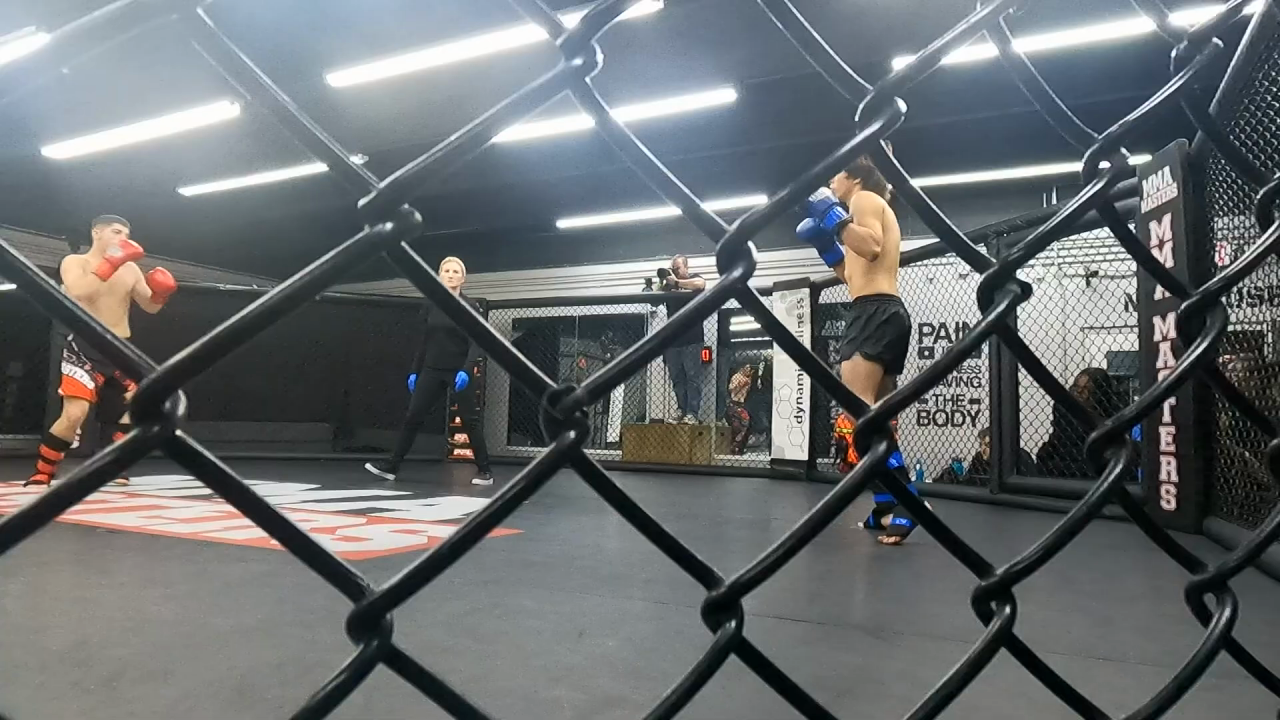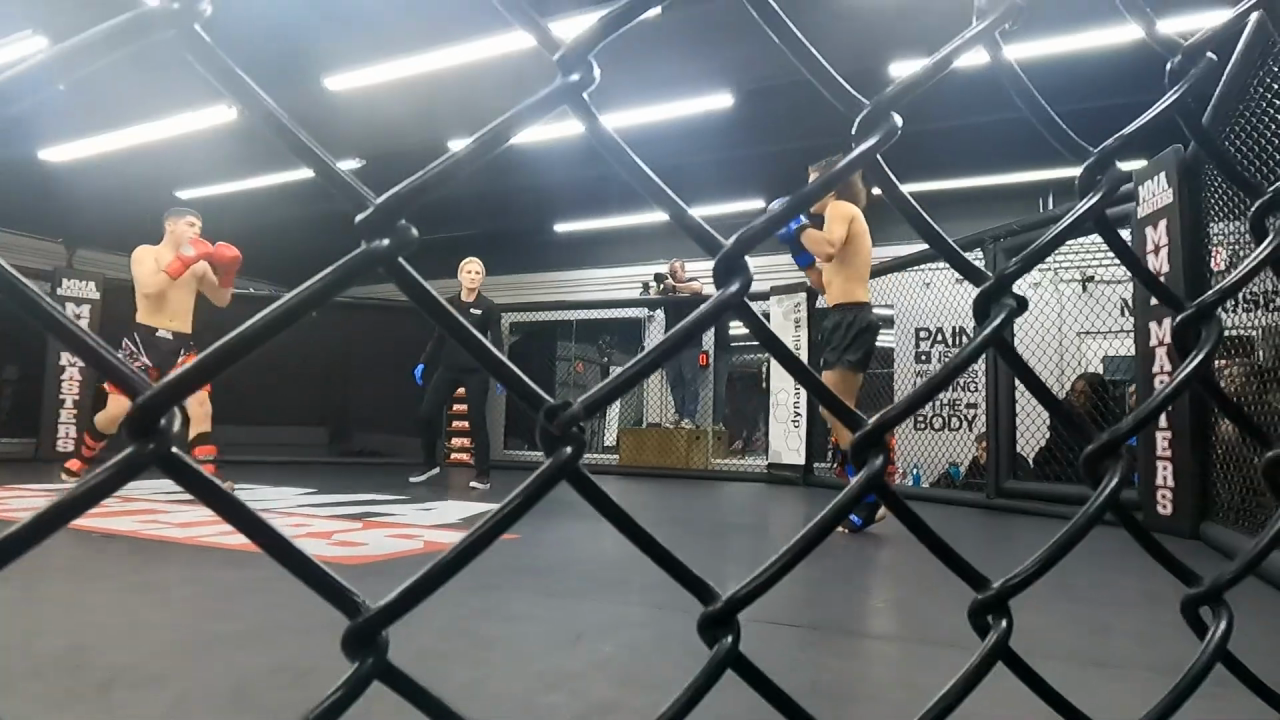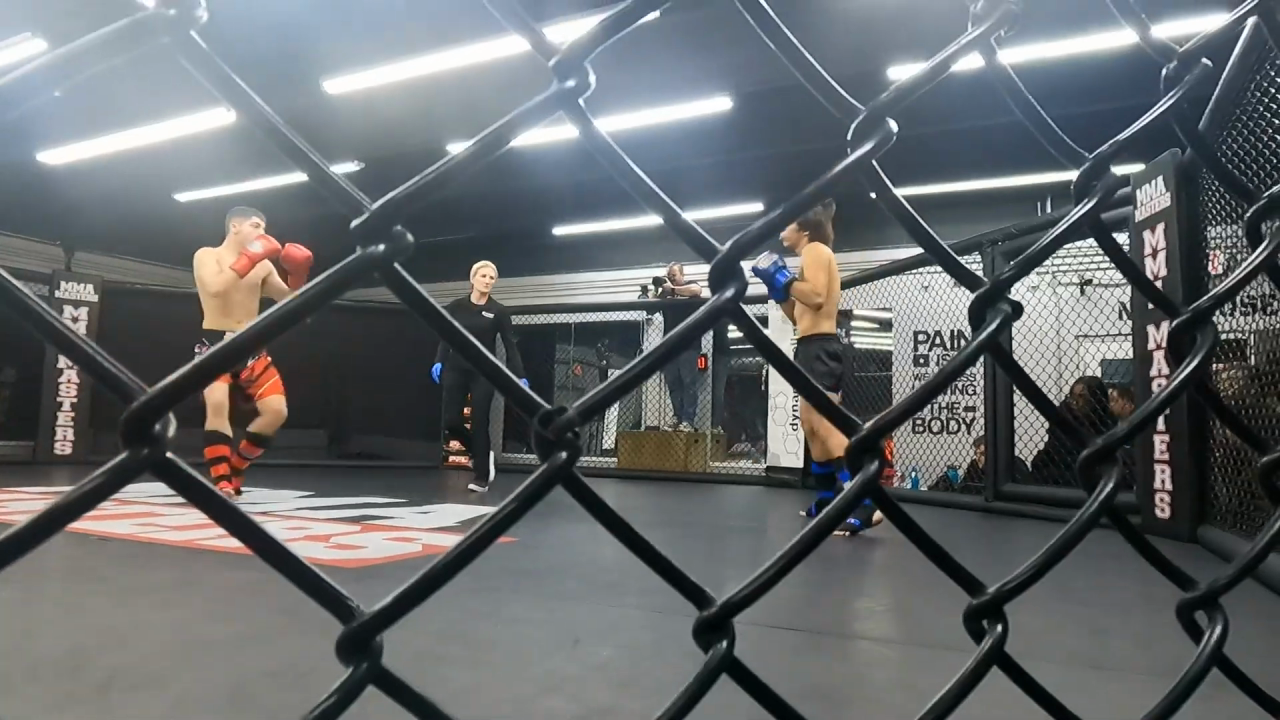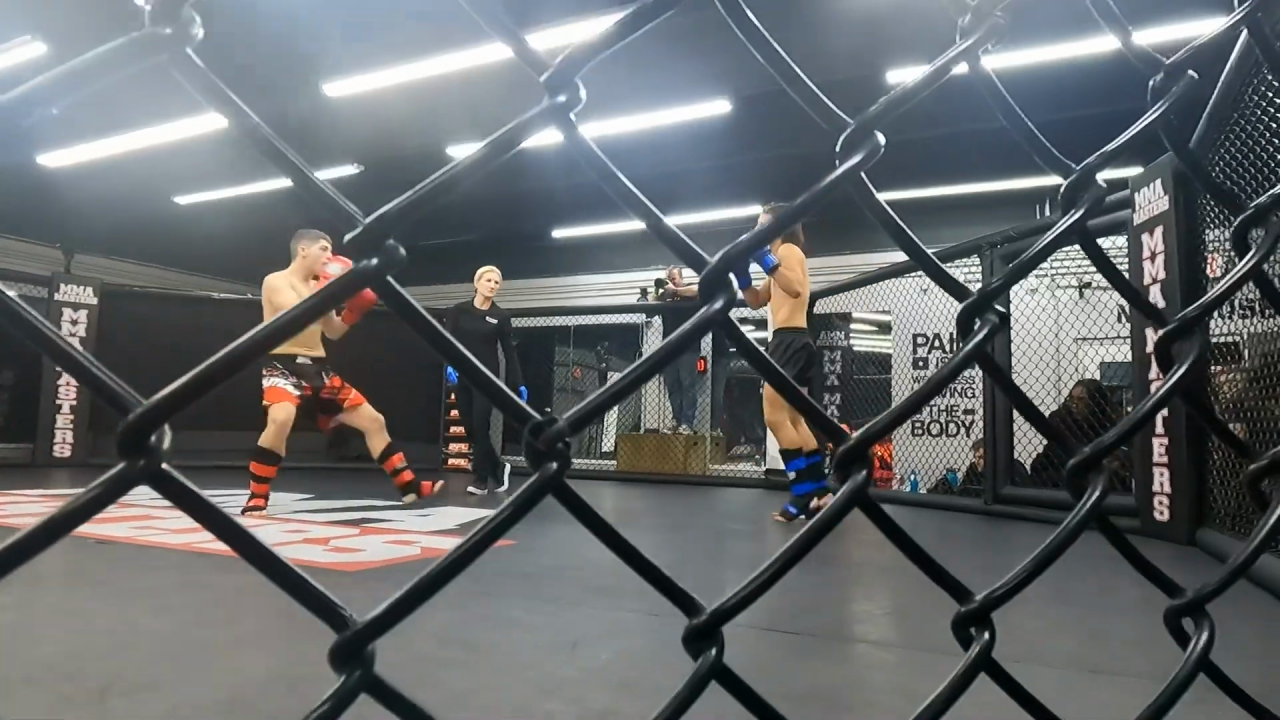
dt=0.2s
person 1, frame 1
left shoulder: (866, 199)
right shoulder: (872, 208)
left elbow: (870, 248)
left wrist: (833, 216)
right wrist: (827, 246)
left hip: (875, 314)
right hip: (882, 313)
right knee: (867, 411)
left ankle: (905, 502)
right ankle: (887, 505)
person 1, frame 2
left shoulder: (841, 208)
right shoulder: (845, 217)
left elbow: (824, 246)
right elbow: (825, 284)
left wrist: (795, 226)
right wrist: (802, 249)
left hip: (848, 318)
right hip: (852, 318)
right knee: (837, 410)
left ankle: (868, 503)
person 1, frame 3
left shoulder: (814, 251)
right shoulder: (808, 258)
left elbow: (817, 300)
right elbow: (795, 312)
left wrist: (779, 274)
right wrist: (775, 284)
left hip: (818, 349)
right hip: (813, 349)
left knee: (822, 428)
right knee: (813, 429)
left ankle: (864, 507)
right ankle: (826, 500)
person 1, frame 4
left shoulder: (789, 250)
right shoulder: (780, 256)
left elbow: (796, 289)
right elbow: (755, 301)
left wrist: (767, 259)
right wrist: (741, 274)
left hip: (790, 341)
right hip: (793, 342)
left knee: (775, 417)
right knee: (794, 421)
left ankle: (801, 493)
right ankle: (816, 489)
person 2, frame 1
left shoulder: (130, 269)
right shoulder: (73, 263)
left elbow: (151, 306)
right elbow: (78, 294)
left wrist: (161, 292)
right wrist: (111, 262)
right hip: (85, 346)
right knee: (73, 415)
right ankle: (42, 473)
person 2, frame 2
left shoulder: (197, 263)
right shoulder: (144, 254)
left elbow: (222, 300)
right elbow: (150, 288)
left wrist: (226, 274)
right wrist: (186, 260)
left hip: (182, 345)
right hip: (143, 340)
left knee: (201, 407)
right knee: (118, 410)
right ankle: (82, 458)
person 2, frame 3
left shoulder: (263, 265)
right shoulder: (206, 256)
right elbow: (214, 288)
left wrist: (298, 274)
right wrist: (248, 259)
right hip: (214, 343)
left knee: (276, 411)
right knee: (217, 404)
left ankle: (234, 471)
right ankle: (221, 482)
person 2, frame 4
left shoulder: (320, 285)
right shoulder: (275, 282)
left elbow: (335, 332)
left wrist: (354, 309)
right wrist: (328, 282)
left hip: (318, 369)
right hip: (283, 367)
left knee: (374, 422)
right knee: (279, 421)
left ankle: (410, 488)
right ankle: (257, 497)
person 3, frame 1
left shoulder: (468, 307)
right shoulder: (430, 306)
left elbow: (474, 344)
right elbow: (424, 342)
left wrist: (466, 370)
right wrist: (415, 371)
left hip: (458, 372)
right hip: (432, 371)
left knee: (469, 421)
right knee: (413, 418)
left ankle: (484, 471)
right ankle: (391, 466)
person 3, frame 2
left shoulder: (488, 307)
right shoulder: (448, 304)
left elbow: (497, 341)
right elbow: (438, 338)
right wrist: (424, 362)
left hip: (476, 371)
right hip: (447, 369)
left knee: (476, 421)
right knee: (427, 414)
left ankle: (482, 475)
right ankle: (430, 464)
person 3, frame 3
left shoulder: (498, 312)
right shoulder: (456, 306)
left elbow: (510, 345)
right elbow: (446, 339)
left wrist: (520, 376)
right wrist: (439, 361)
left hip: (484, 374)
right hip: (458, 372)
left knee: (479, 423)
right knee: (451, 421)
left ankle: (481, 477)
right ankle: (484, 458)
person 3, frame 4
left shoulder: (501, 317)
right shoulder: (459, 311)
left elbow: (508, 352)
left wrist: (518, 383)
right wrist: (450, 364)
right hip: (462, 376)
left knee: (479, 428)
right knee: (470, 429)
left ankle: (482, 479)
right ankle: (498, 467)
